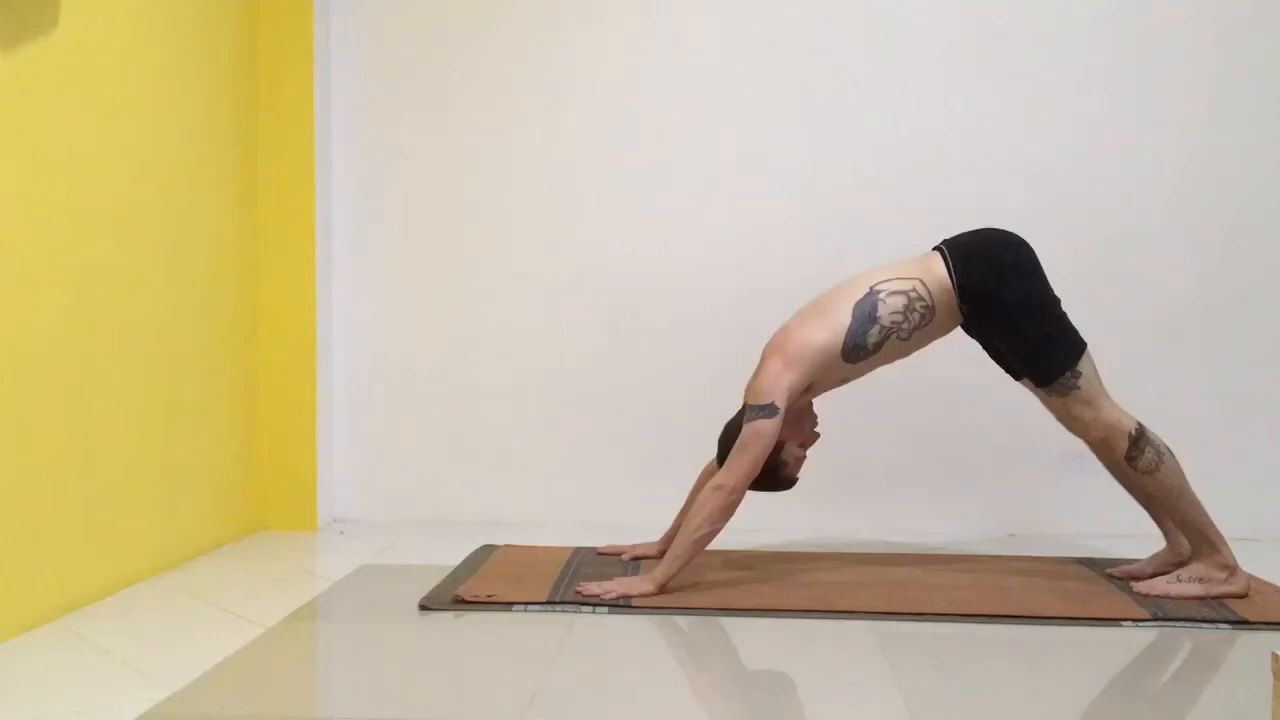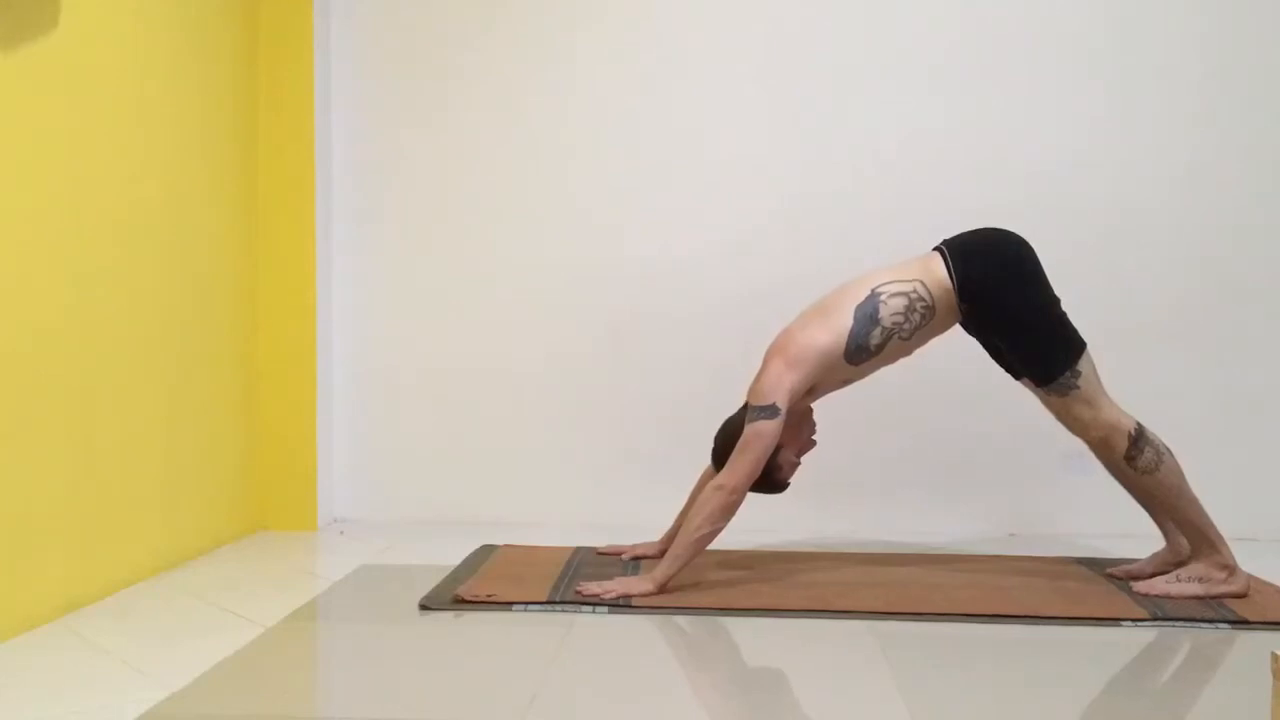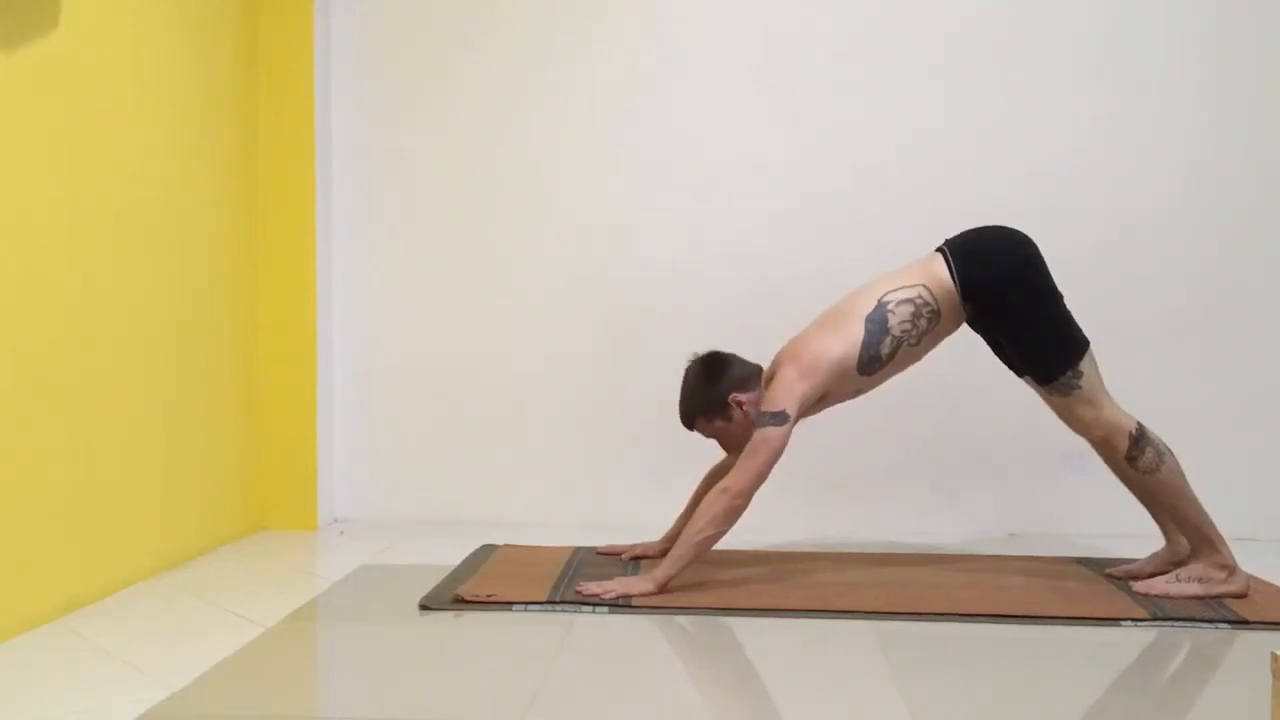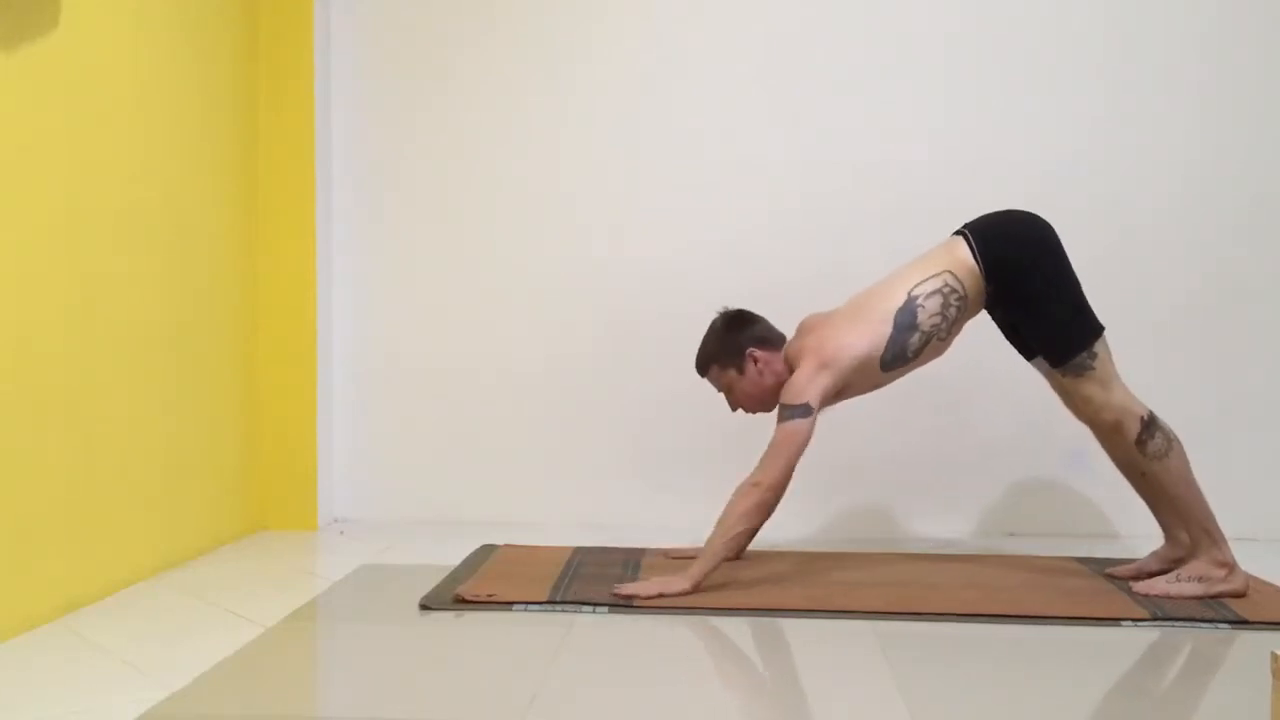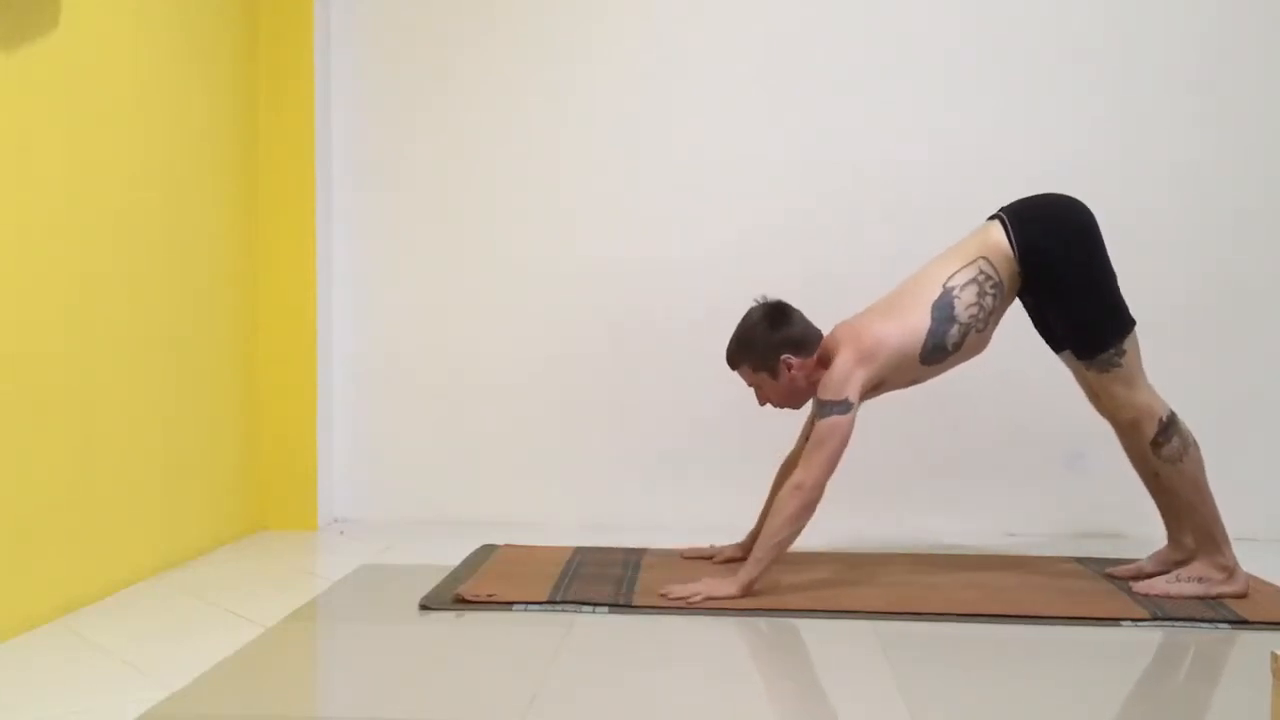
dt=1s
person 1, frame 1
left shoulder: (778, 379)
right shoulder: (781, 378)
left elbow: (726, 485)
right elbow: (719, 469)
left wrist: (655, 579)
right wrist: (664, 541)
left hip: (987, 272)
right hip: (975, 277)
left knee: (1097, 419)
right knee: (1091, 423)
left ankle: (1219, 561)
right ankle: (1180, 545)
person 1, frame 2
left shoulder: (780, 381)
right shoulder: (783, 379)
left elbow: (728, 487)
right elbow: (719, 471)
left wrist: (655, 578)
right wrist: (664, 542)
left hip: (986, 272)
right hip: (973, 277)
left knee: (1097, 420)
right knee: (1090, 422)
left ankle: (1218, 560)
right ankle: (1178, 545)
person 1, frame 3
left shoulder: (790, 387)
right shoulder: (781, 375)
left elbow: (735, 493)
right elbow: (725, 473)
left wrist: (657, 578)
right wrist: (667, 541)
left hip: (990, 271)
right hip: (977, 274)
left knee: (1098, 418)
right knee: (1089, 420)
left ankle: (1217, 561)
right ankle: (1178, 544)
person 1, frame 4
left shoulder: (809, 372)
right shoulder: (806, 344)
left elbow: (761, 486)
right elbow: (772, 473)
left wrist: (692, 576)
right wrist: (724, 546)
left hip: (1010, 251)
right hip: (993, 262)
left knee: (1107, 405)
right knee: (1097, 410)
left ankle: (1216, 560)
right ankle: (1179, 544)
person 1, frame 5
left shoulder: (847, 367)
right shoulder: (833, 354)
left elbow: (806, 486)
right elbow: (798, 461)
left wrist: (742, 580)
right wrist: (750, 543)
left hip: (1048, 237)
right hip: (1026, 246)
left knee: (1131, 404)
right knee: (1116, 404)
left ankle: (1219, 562)
right ankle: (1184, 545)
